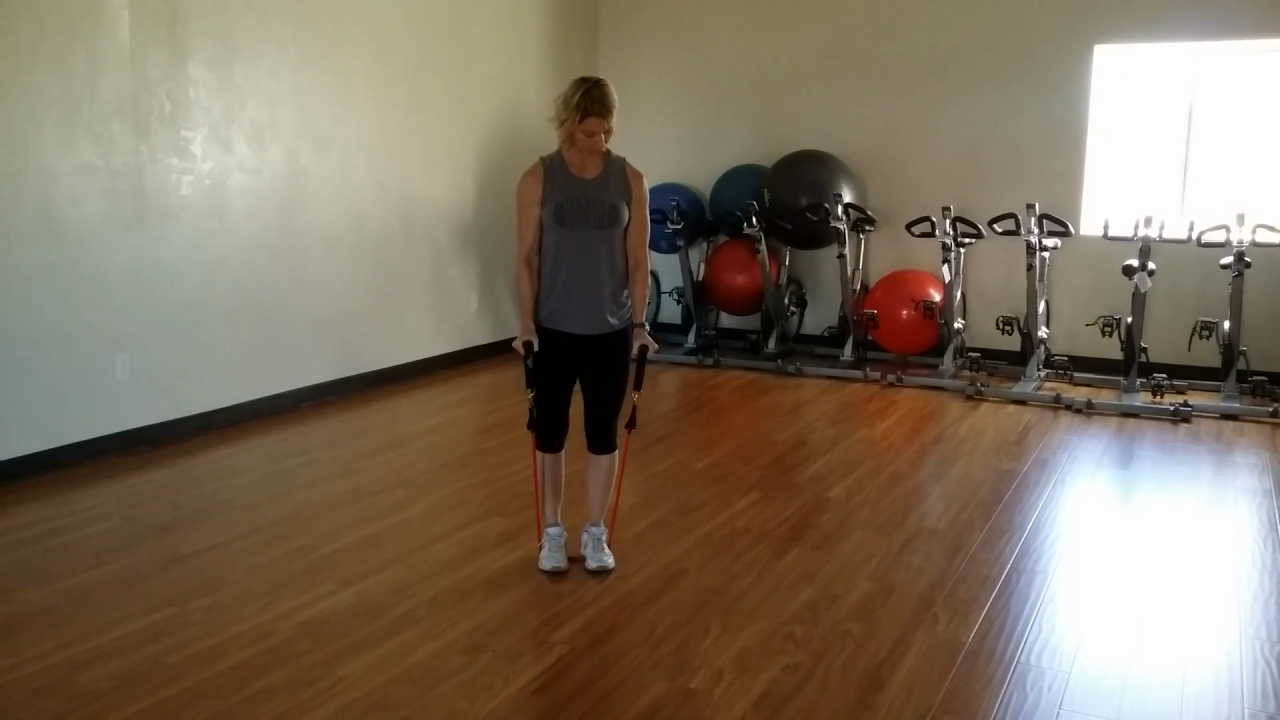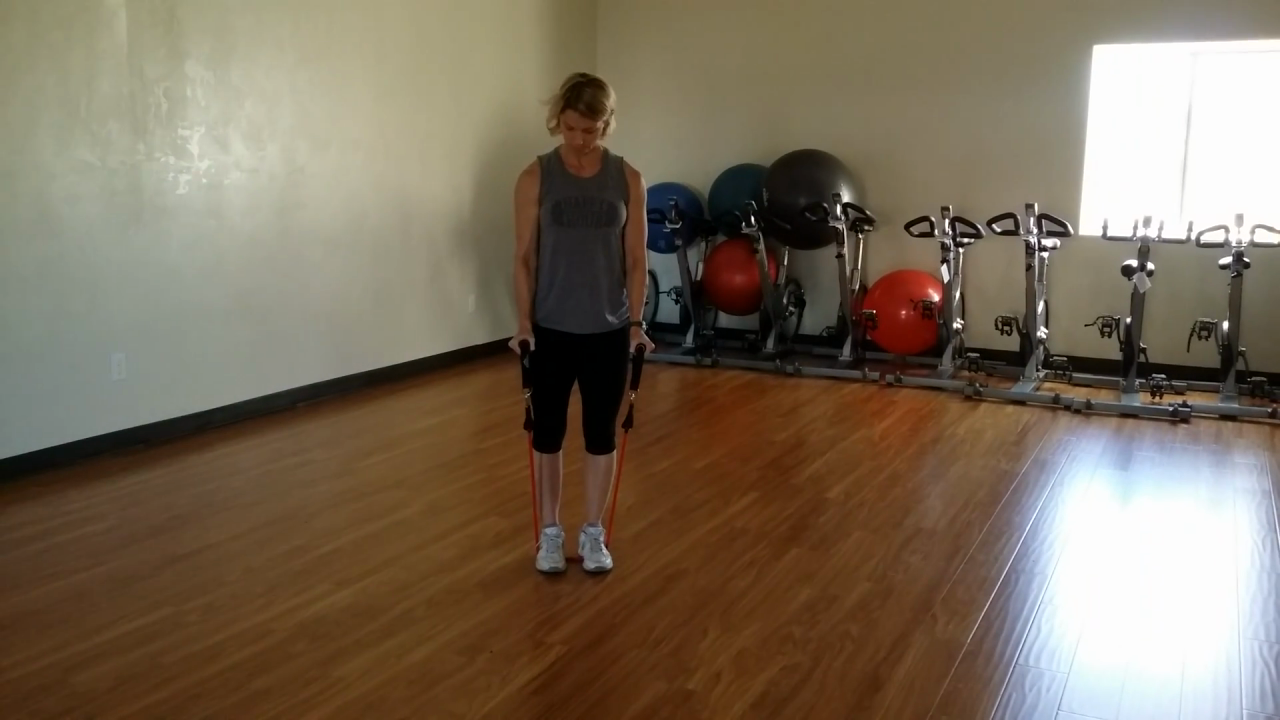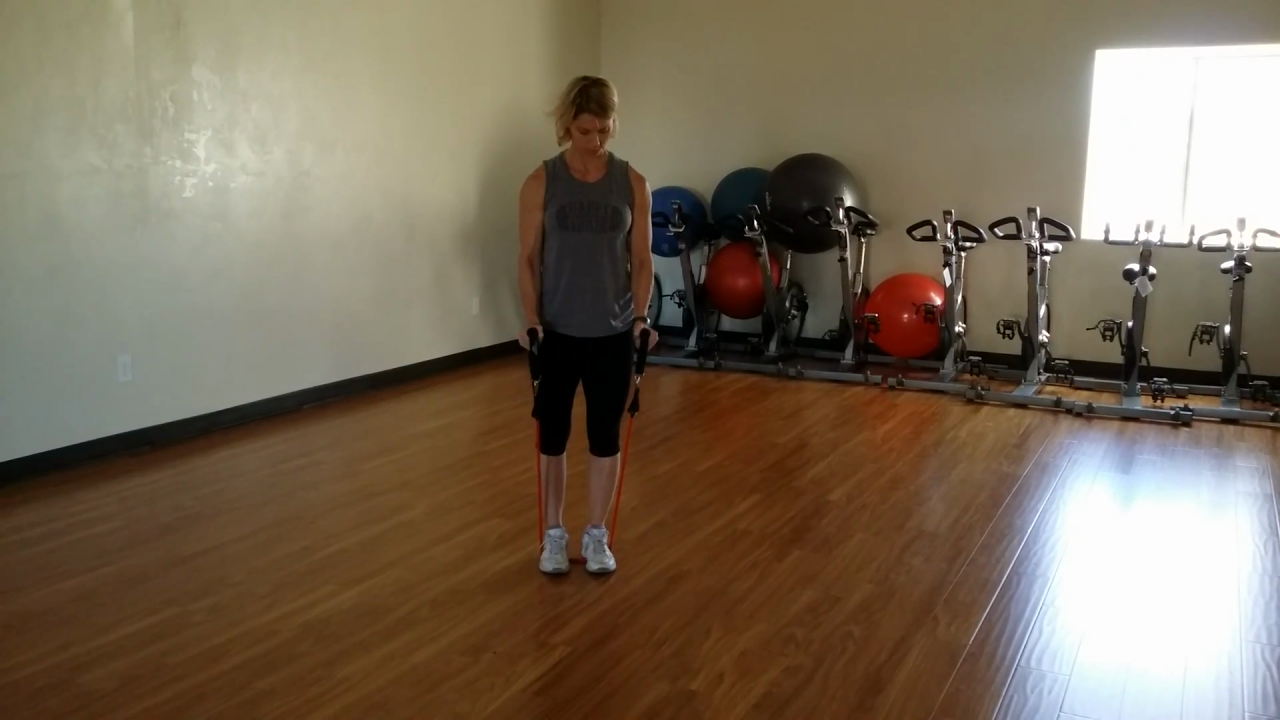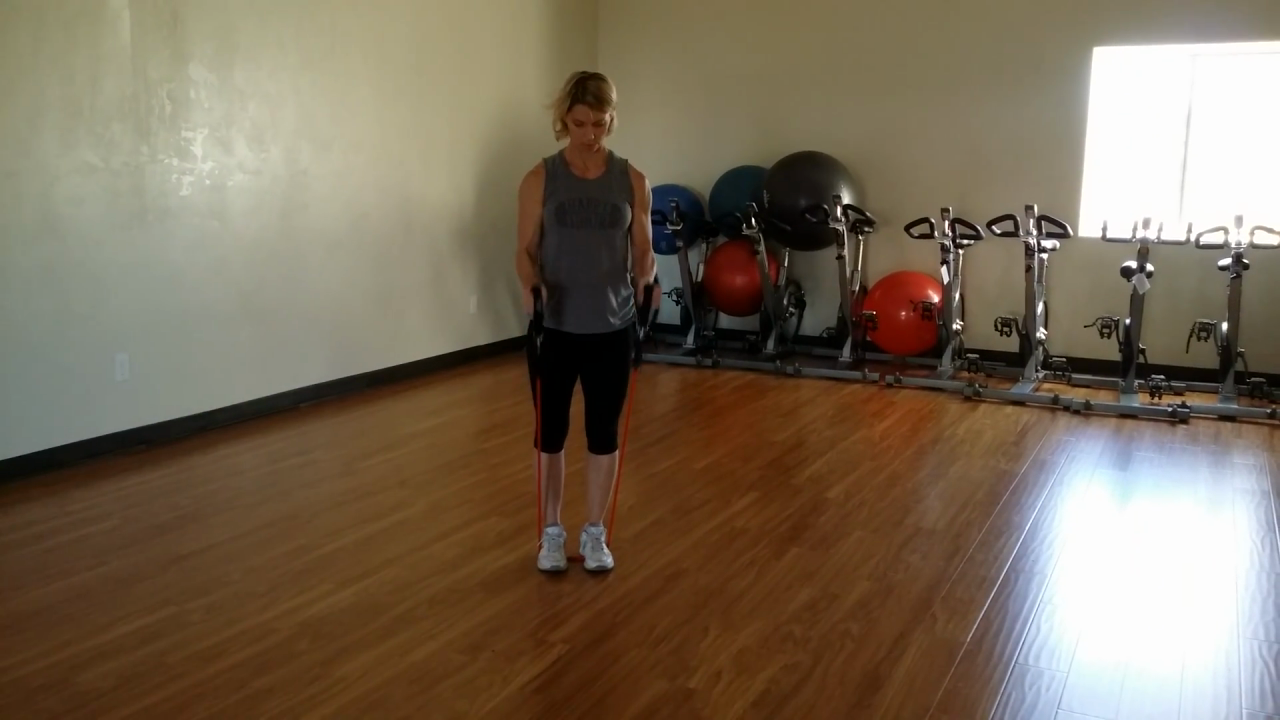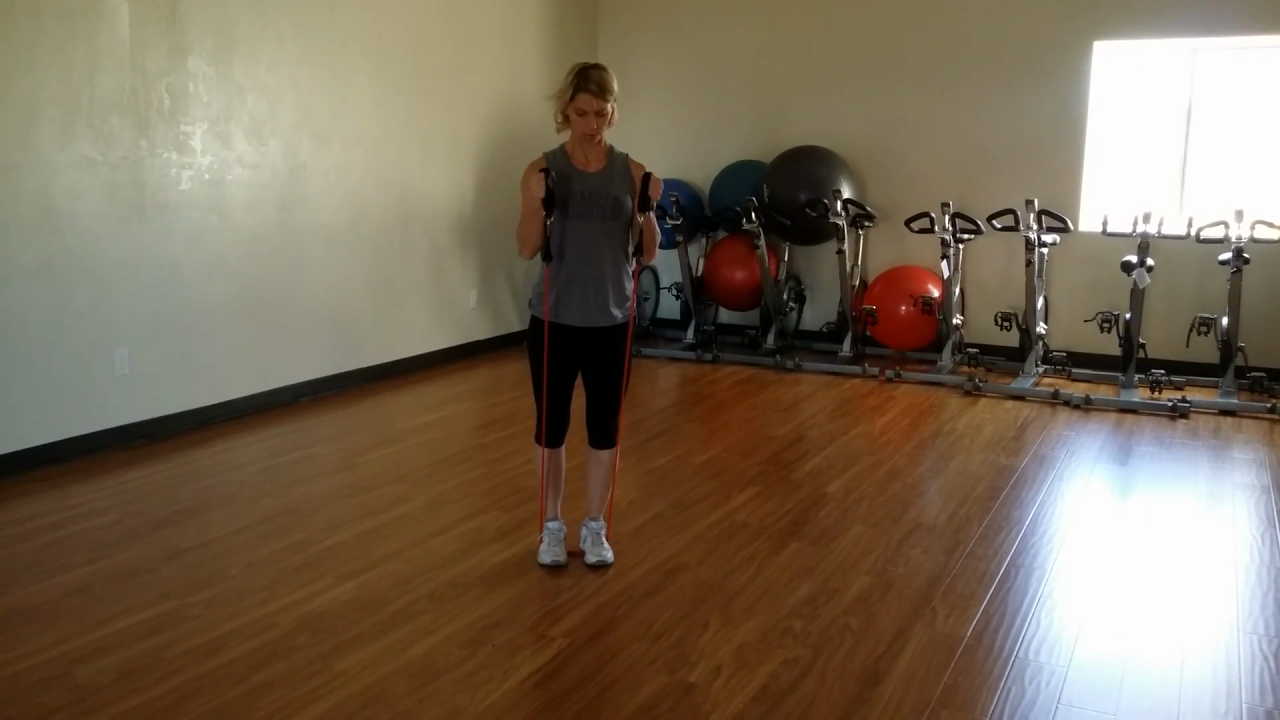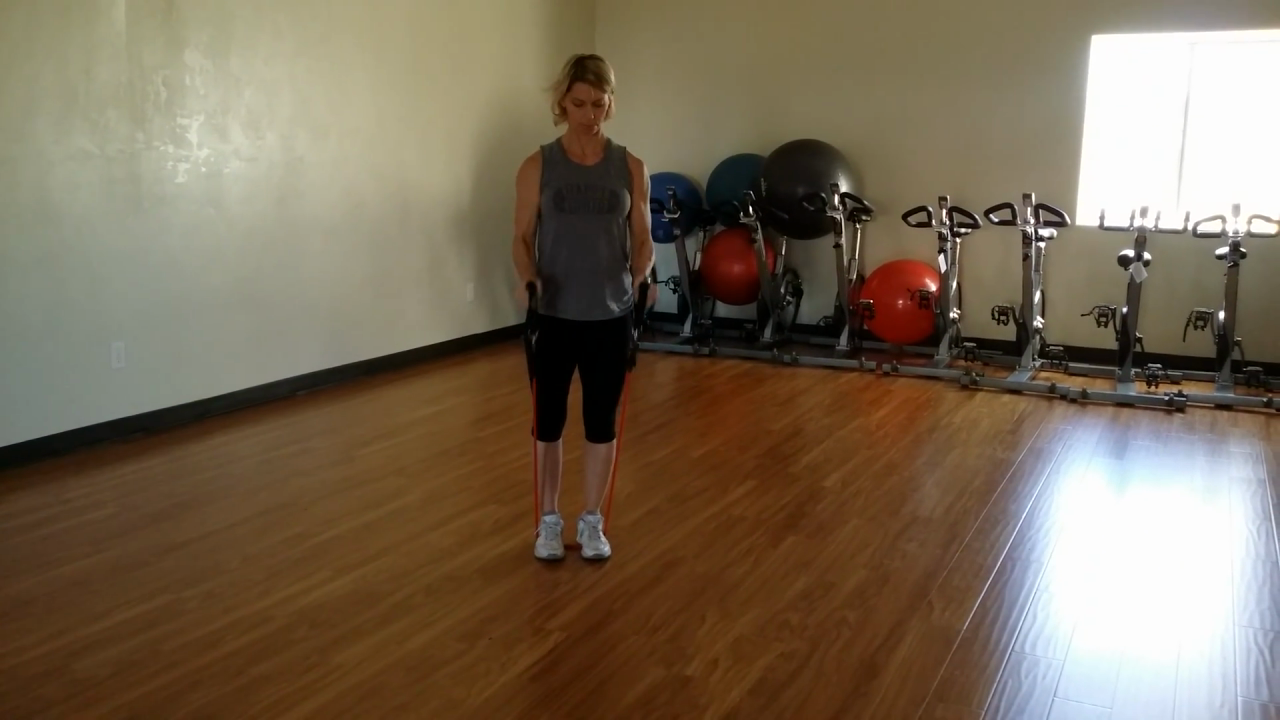
dt=0.5s
person 1, frame 1
left shoulder: (630, 179)
right shoulder: (538, 178)
left elbow: (638, 259)
right elbow: (526, 257)
left wrist: (639, 322)
right wrist: (527, 321)
left hip: (610, 330)
right hip: (554, 329)
left knee: (603, 432)
right knee: (550, 431)
left ankle: (595, 533)
right ankle: (552, 532)
person 1, frame 2
left shoulder: (627, 179)
right shoulder: (536, 176)
left elbow: (636, 259)
right elbow: (524, 257)
left wrist: (636, 322)
right wrist: (523, 321)
left hip: (608, 330)
right hip: (551, 329)
left knee: (601, 434)
right knee: (548, 432)
left ankle: (593, 534)
right ankle: (550, 533)
person 1, frame 3
left shoulder: (633, 183)
right shoulder: (541, 182)
left elbow: (641, 260)
right elbow: (528, 258)
left wrist: (640, 315)
right wrist: (532, 317)
left hip: (613, 333)
right hip: (556, 332)
left knee: (605, 435)
right knee: (552, 434)
left ankle: (596, 535)
right ankle: (553, 534)
person 1, frame 4
left shoulder: (632, 180)
right shoulder: (540, 178)
left elbow: (642, 250)
right elbow: (525, 250)
left wrist: (645, 277)
right wrist: (529, 284)
left hip: (612, 329)
right hip: (553, 328)
left knee: (603, 433)
right knee: (551, 432)
left ankle: (595, 533)
right ankle: (552, 532)
person 1, frame 5
left shoulder: (632, 171)
right shoulder: (542, 168)
left elbow: (647, 252)
right elbow: (526, 249)
left wrist: (649, 210)
right wrist: (536, 203)
left hip: (611, 322)
right hip: (554, 320)
left knee: (604, 427)
right knee: (551, 426)
left ankle: (594, 527)
right ankle: (551, 525)
person 1, frame 6
left shoulder: (630, 167)
right shoulder: (538, 165)
left elbow: (642, 238)
right elbow: (522, 236)
left wrist: (641, 276)
right wrist: (527, 278)
left hip: (611, 316)
right hip: (552, 316)
left knee: (601, 421)
right knee: (548, 420)
left ankle: (592, 522)
right ankle: (549, 520)
